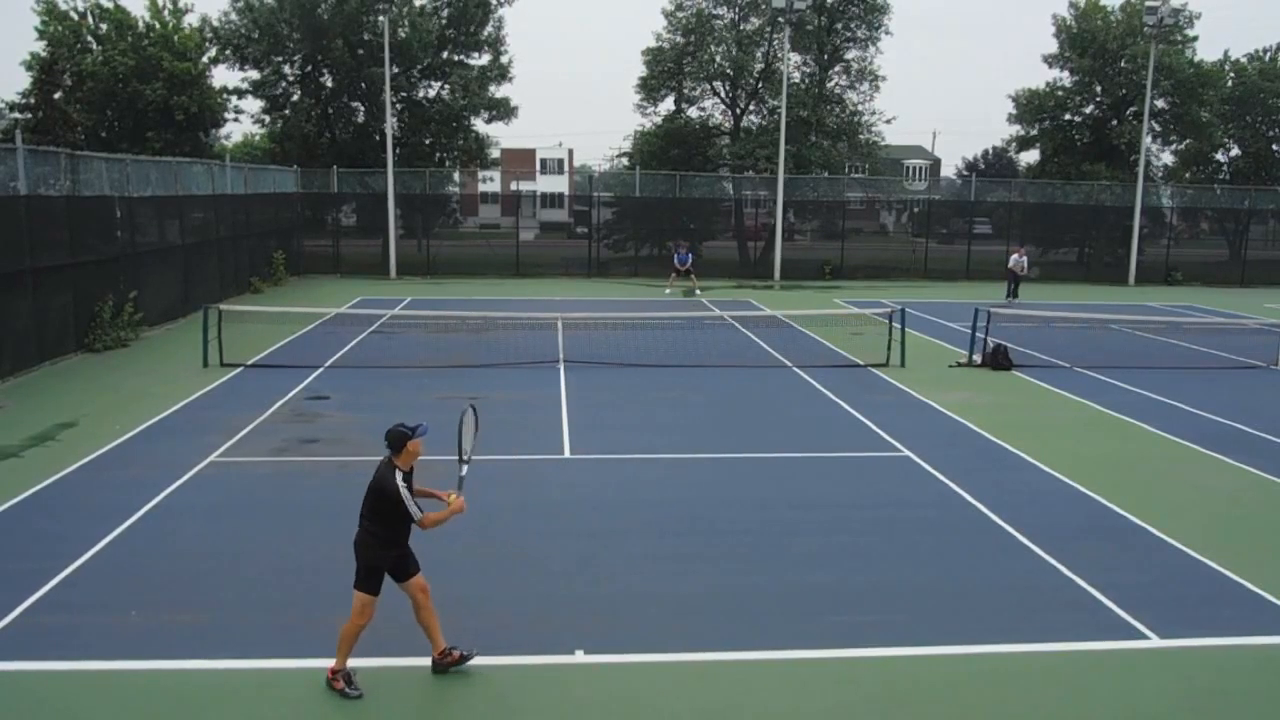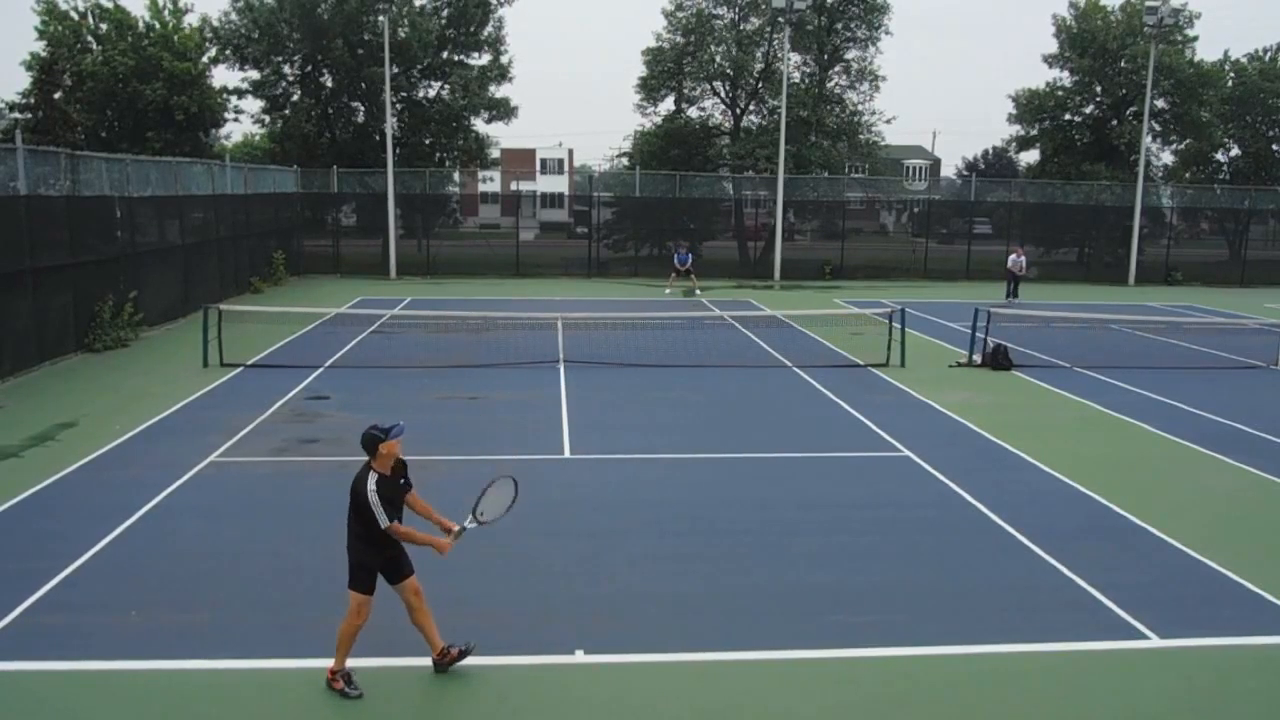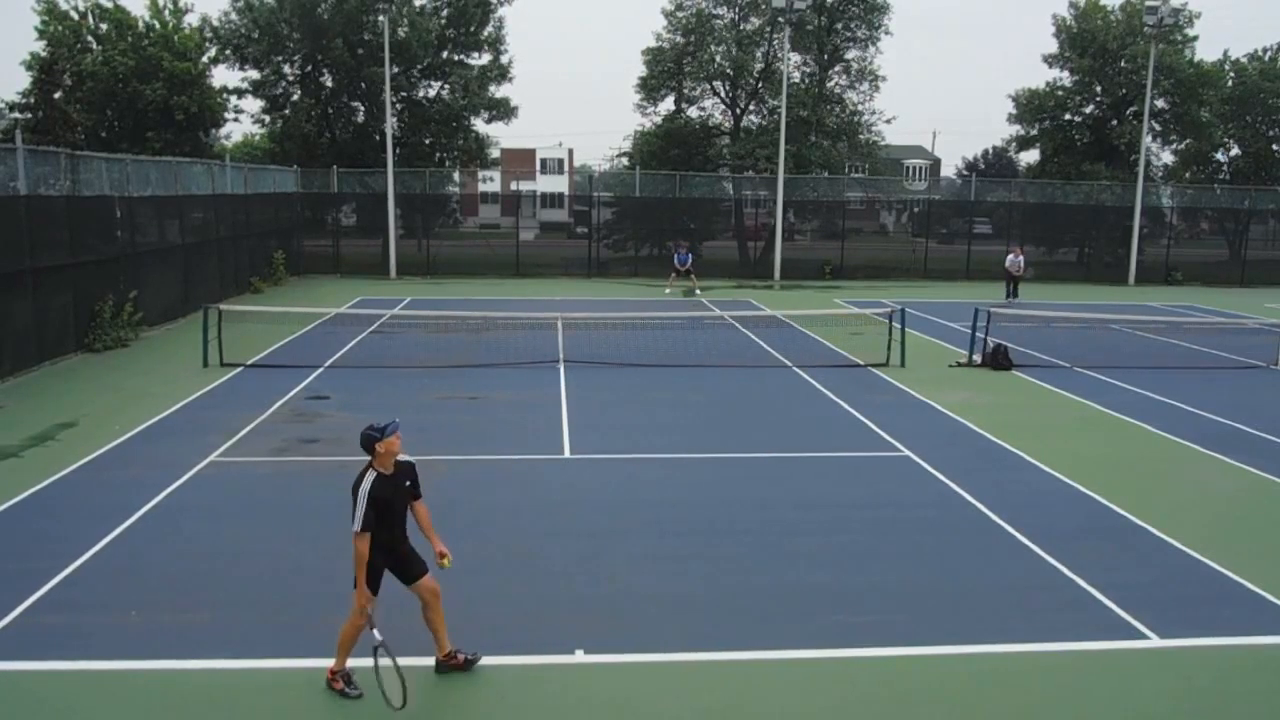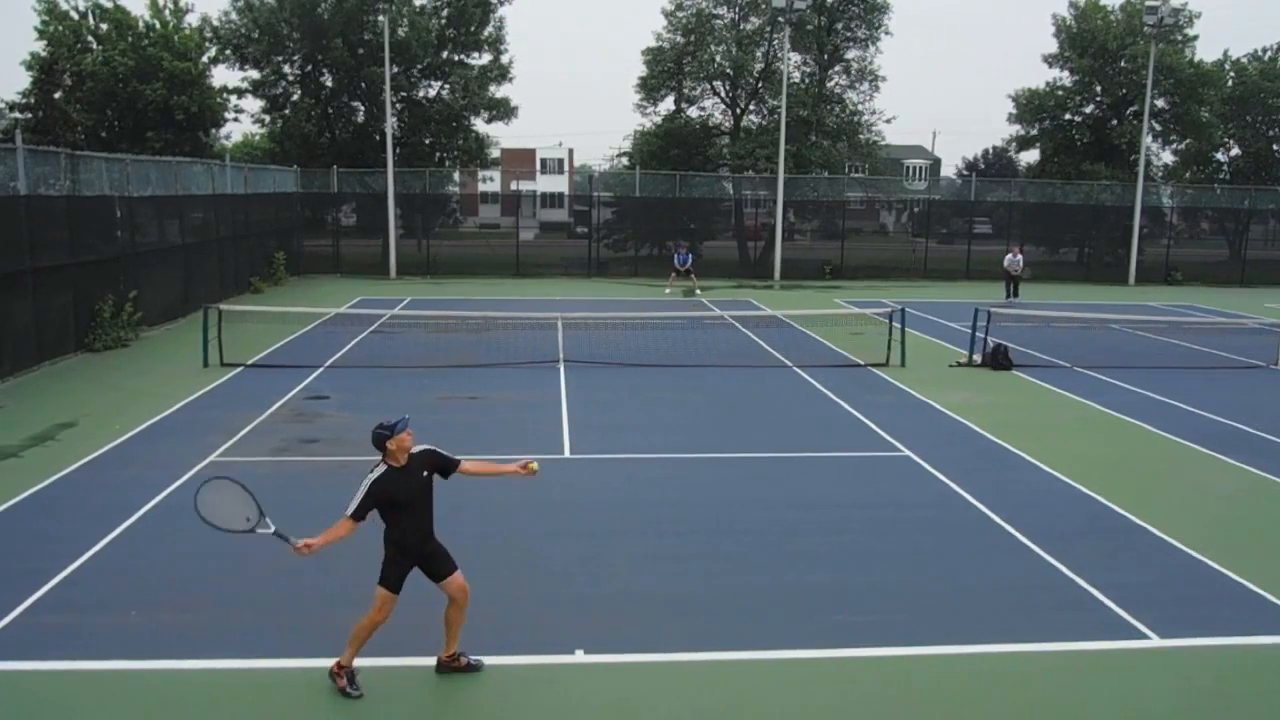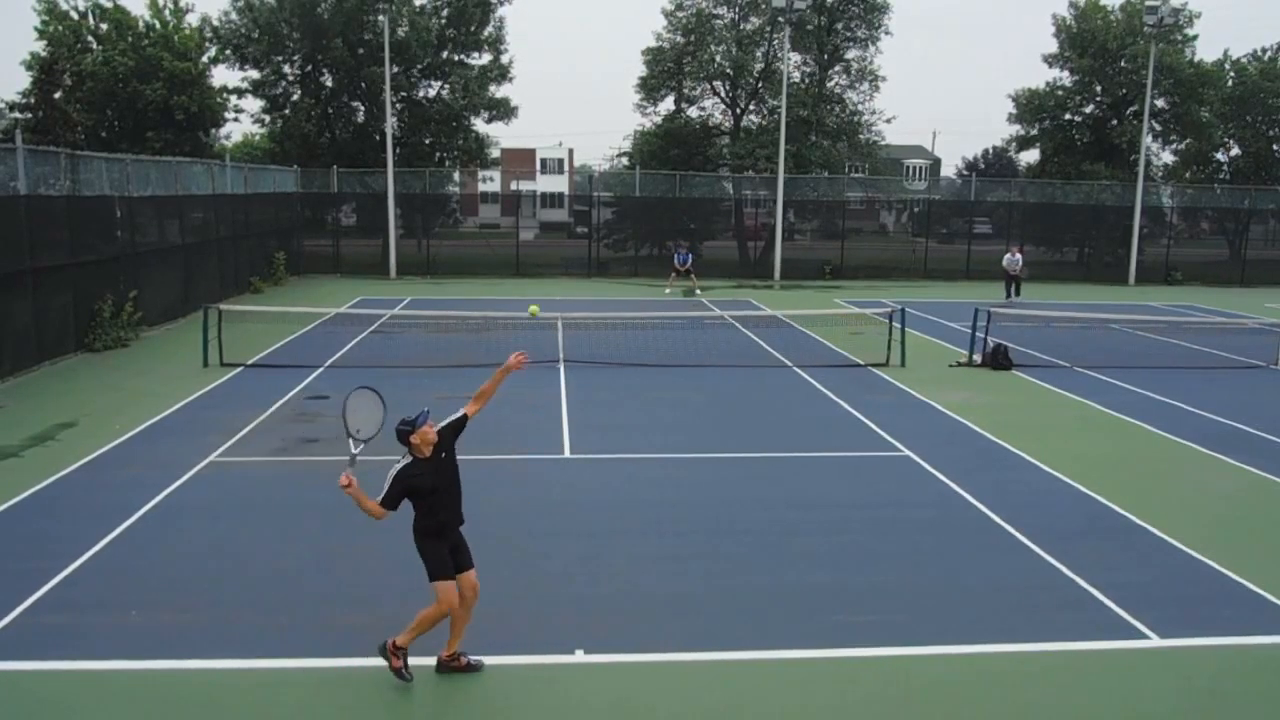
dt=0.2s
person 1, frame 1
left shoulder: (402, 465)
right shoulder: (393, 484)
right elbow: (422, 521)
left wrist: (437, 494)
right wrist: (453, 509)
left hip: (396, 545)
right hip: (372, 549)
left knee: (421, 593)
right knee: (362, 615)
left ankle: (442, 654)
right ankle: (337, 672)
person 1, frame 2
left shoulder: (398, 465)
right shoulder: (368, 487)
left elbow: (409, 496)
right elbow: (395, 530)
left wrist: (440, 521)
right wrist: (437, 543)
left hip: (389, 544)
right hip: (364, 550)
left knee: (414, 595)
right knee: (358, 615)
left ankle: (441, 653)
right ankle: (337, 672)
person 1, frame 3
left shoulder: (407, 467)
right shoulder: (366, 487)
left elbow: (416, 505)
right elbow: (361, 539)
left wrist: (435, 541)
right wrist: (361, 587)
left hip: (400, 547)
right hip: (373, 553)
left knee: (431, 595)
right knee: (361, 615)
left ankle: (446, 656)
right ankle: (337, 672)
person 1, frame 4
left shoulder: (424, 456)
right shoulder: (376, 481)
left elbow: (466, 467)
right elbow: (349, 520)
left wrist: (510, 468)
right wrist: (317, 541)
left hip: (428, 544)
right hip: (398, 550)
left knee: (460, 591)
right knee: (379, 614)
left ankle: (449, 657)
right ankle: (343, 667)
person 1, frame 5
left shoulder: (444, 437)
right shoulder: (402, 474)
left elbow: (476, 403)
right elbow: (379, 512)
left wrist: (504, 370)
right wrist: (354, 492)
left hip: (452, 532)
right hip: (430, 538)
left knee: (469, 591)
right knee: (448, 604)
left ankle: (450, 655)
right ankle: (397, 646)
